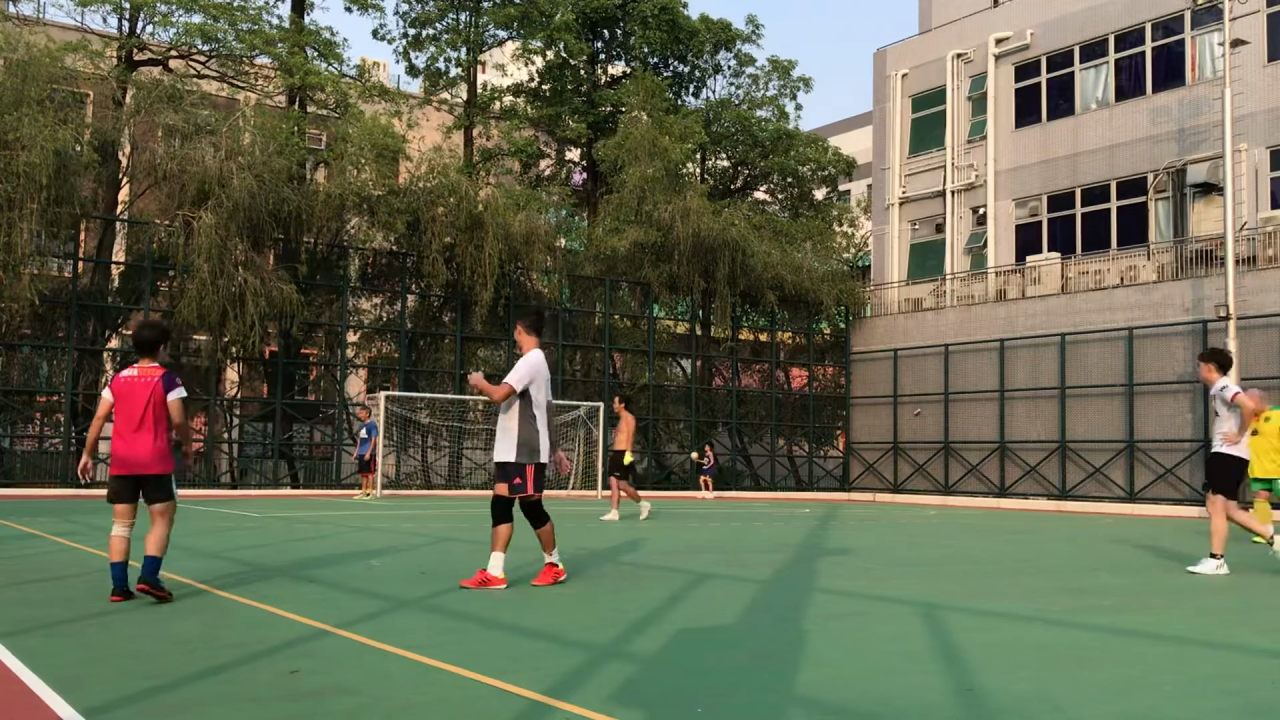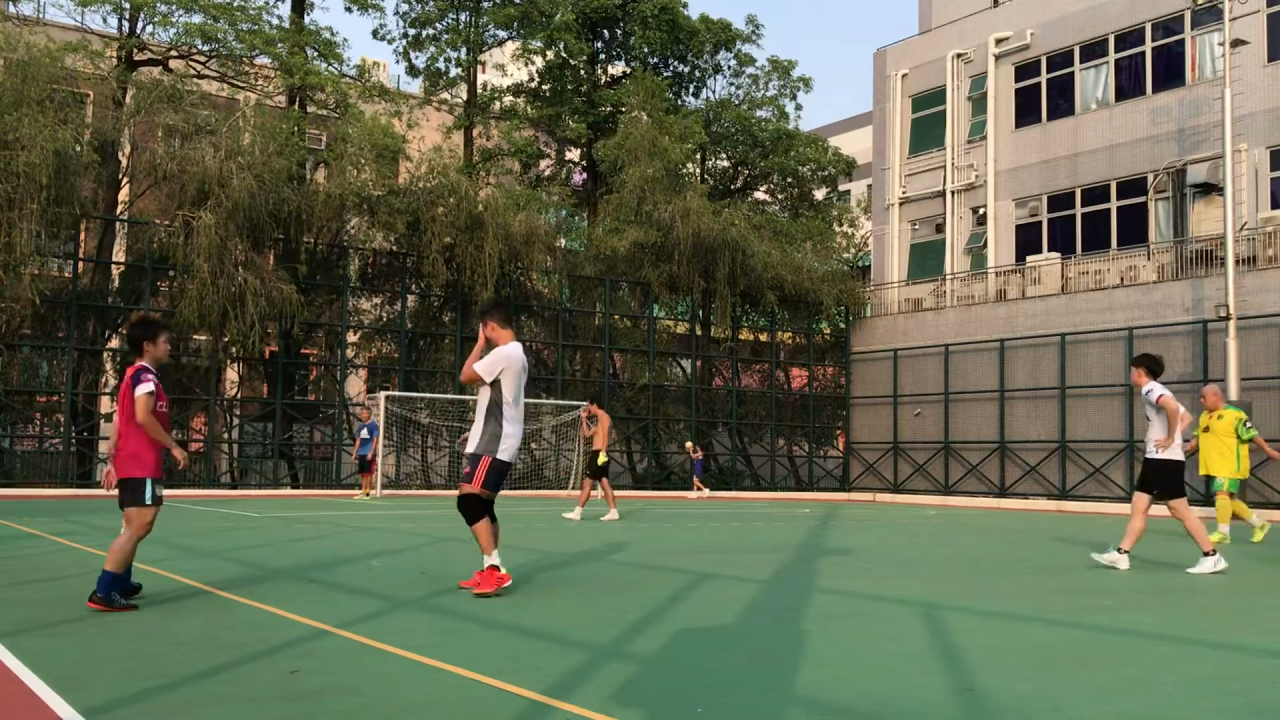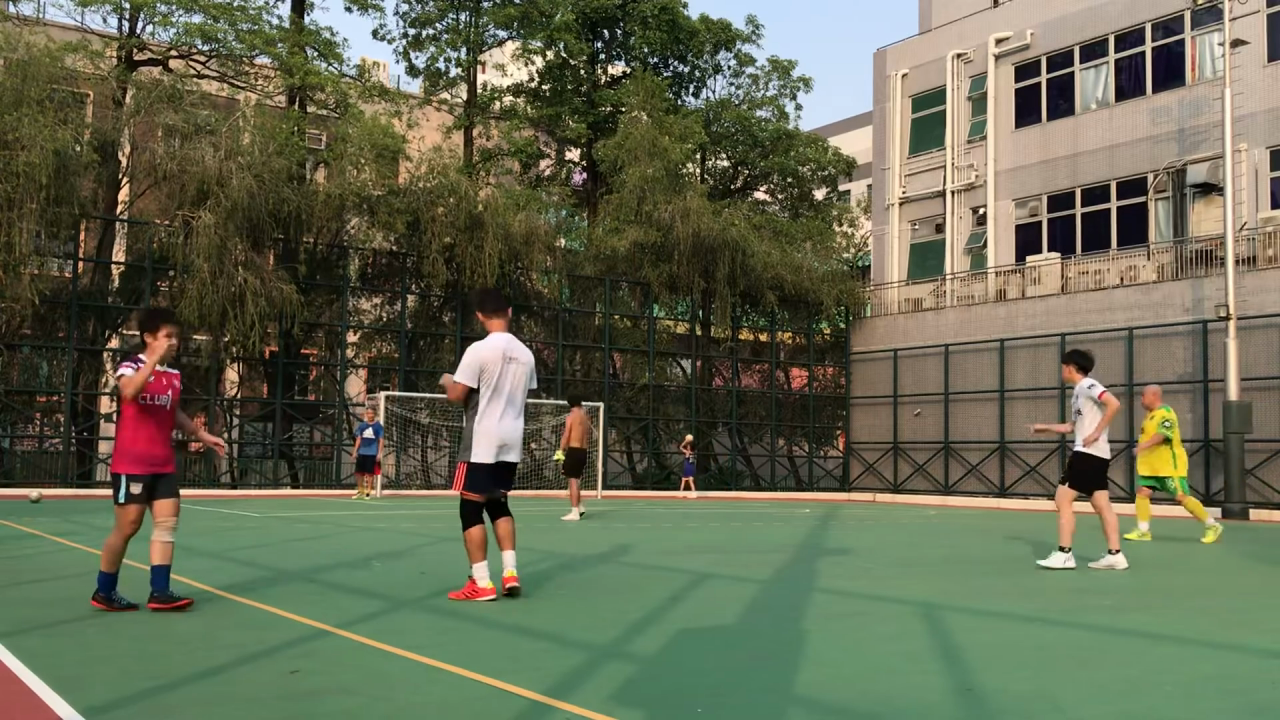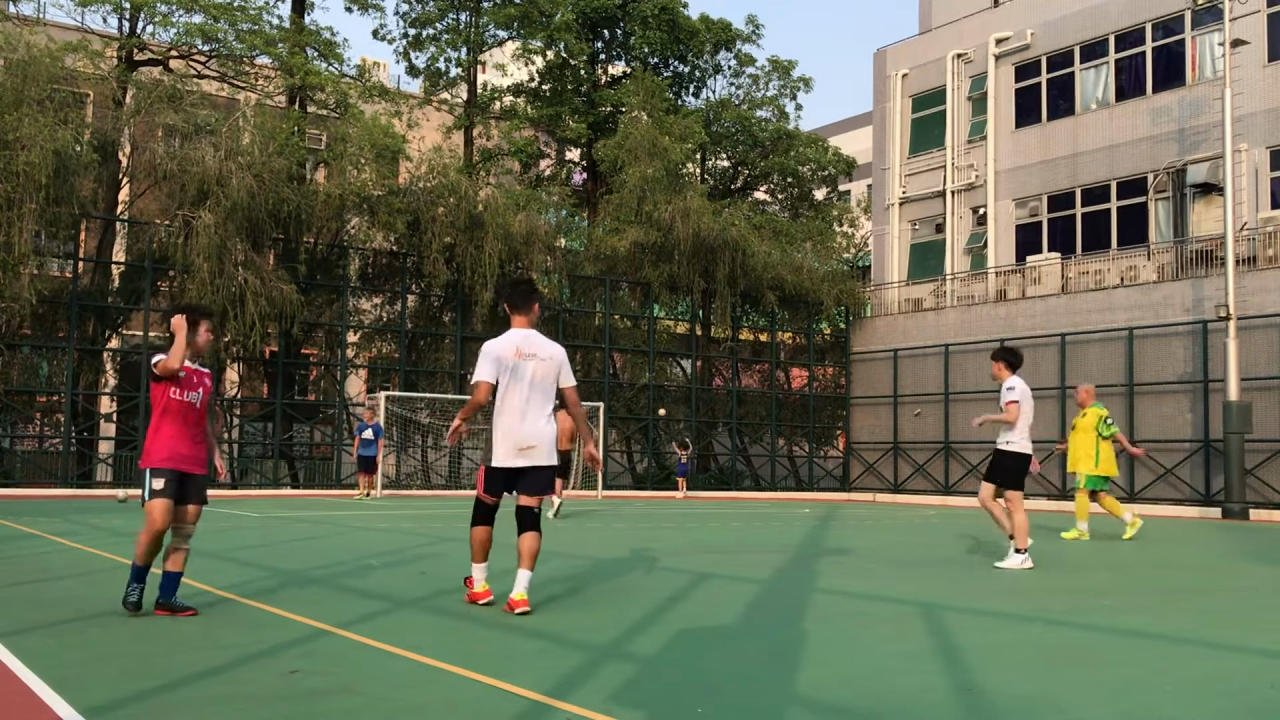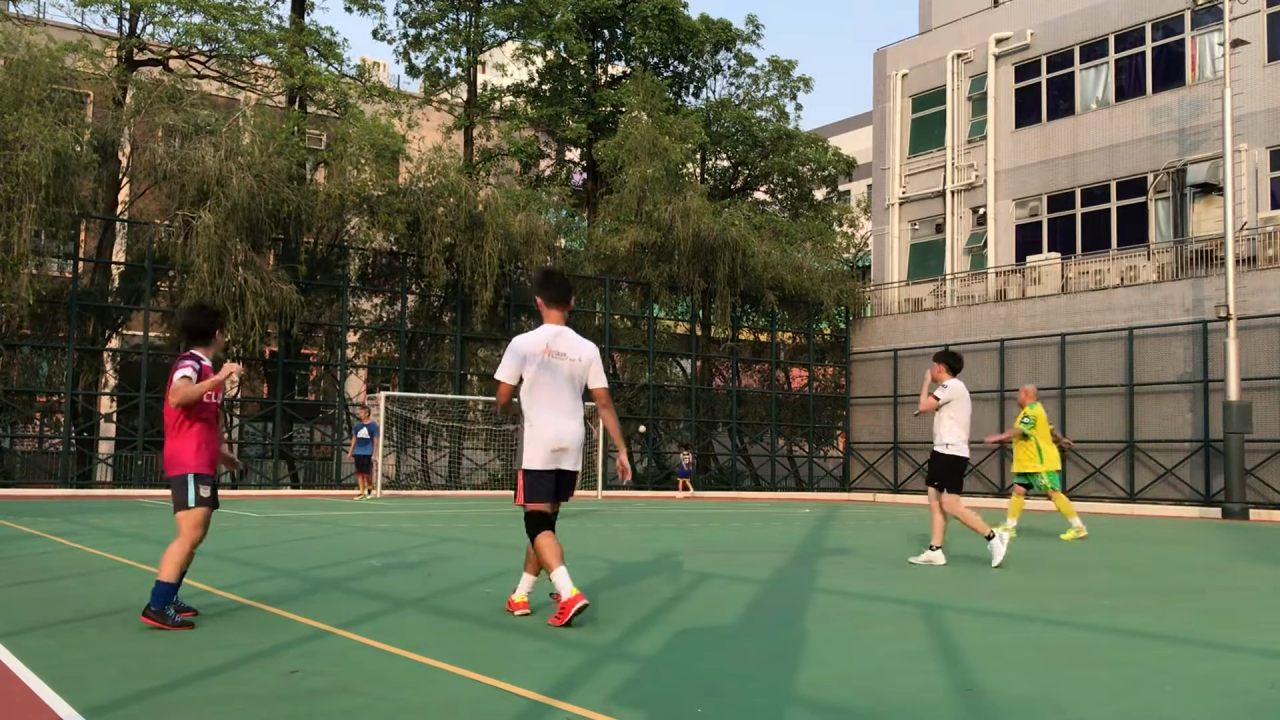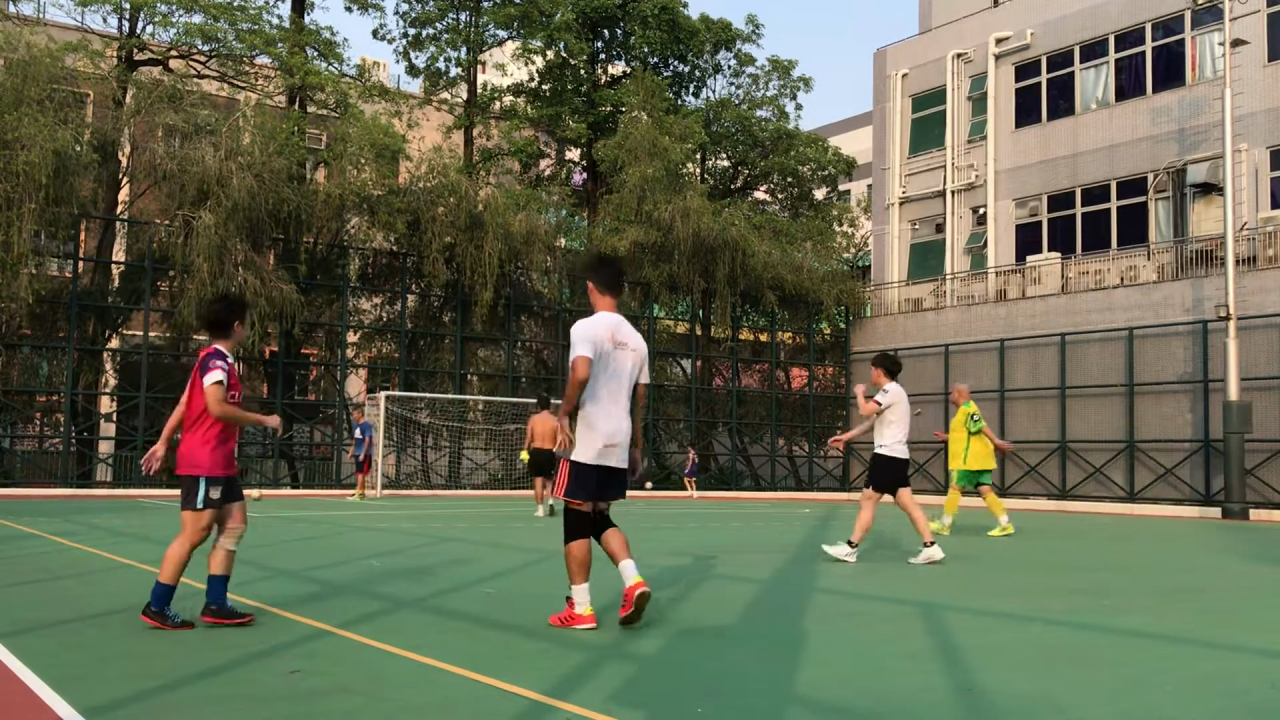
dt=0.4s
person 1, frame 1
left shoulder: (530, 361)
right shoulder: (534, 362)
left elbow: (499, 395)
right elbow: (548, 410)
left wrist: (479, 382)
right wrist: (555, 449)
left hip: (526, 450)
right hip: (511, 449)
left knee: (531, 506)
right knee: (499, 504)
left ankle: (554, 564)
right ankle: (494, 573)
person 1, frame 2
left shoulder: (504, 353)
right shoulder: (515, 355)
left elbow: (466, 377)
left wrist: (480, 344)
right wrist: (475, 430)
left hip: (493, 443)
right hip: (490, 442)
left knee: (467, 499)
right knee: (480, 504)
left ankle: (495, 570)
right ankle: (492, 569)
person 1, frame 3
left shoulder: (480, 349)
right shoulder: (526, 354)
left elbow: (456, 396)
left wrist: (447, 381)
left hip: (481, 443)
right hip: (511, 442)
left knee: (471, 509)
right knee: (499, 505)
left ankle: (482, 583)
right ankle: (510, 572)
person 1, frame 4
left shoulder: (494, 347)
right shoulder: (555, 351)
left elbow: (480, 397)
right elbow: (573, 402)
left wrist: (460, 417)
right wrist: (588, 442)
left hip: (505, 446)
right hip: (542, 447)
left knee: (483, 511)
right knee: (529, 515)
left ankle: (478, 584)
right ankle: (520, 592)
person 1, frame 5
left shoulder: (523, 343)
right shoulder: (587, 349)
left elbow: (502, 398)
right elbow: (605, 405)
left wrist: (512, 408)
right wrist: (621, 451)
left hip: (538, 446)
right hip: (571, 448)
left knee: (537, 522)
right knee: (545, 521)
left ankle: (569, 594)
right ankle: (521, 595)
person 1, frame 6
left shoulder: (587, 327)
right shoulder: (636, 340)
left elbow: (580, 373)
left wrist: (563, 415)
right wrist: (635, 447)
left hip: (587, 441)
right hip: (619, 443)
left knee: (577, 520)
right knee: (600, 519)
left ankle: (581, 608)
right ankle: (632, 581)
person 2, frame 1
left shoulder: (118, 379)
right shoulder: (168, 379)
left elbow: (99, 418)
right elbow: (178, 421)
left wrist: (87, 454)
right wrist: (187, 445)
left hip: (121, 462)
right hip: (156, 462)
left knee: (122, 524)
right knee: (162, 520)
left ankle: (119, 585)
right ankle: (149, 576)
person 2, frame 2
left shoulder: (132, 377)
right shoulder: (145, 376)
left elbow: (120, 424)
right elbow: (143, 418)
left wrist: (112, 462)
right wrist: (174, 447)
left hip: (127, 463)
right hip: (142, 465)
left knee: (132, 526)
right knee: (138, 528)
left ankle: (122, 583)
right ankle: (103, 592)
person 2, frame 3
left shoulder: (172, 375)
right shoulder: (131, 366)
right elbow: (129, 392)
left wrist: (204, 436)
right wrist: (155, 358)
left hip: (163, 463)
right hip: (131, 462)
left knee: (167, 523)
right knee: (127, 527)
left ankle: (160, 591)
right ankle: (104, 592)
person 2, frame 4
left shoulder: (207, 376)
right shoulder: (161, 362)
right elbow: (174, 365)
left wrist: (215, 453)
right wrist: (180, 333)
left hip: (195, 464)
right hip: (161, 458)
left knee: (185, 530)
right knee: (158, 524)
left ankle: (167, 598)
right ankle: (136, 581)
person 2, frame 5
left shoulder: (205, 370)
right shoulder: (190, 363)
right elbow: (176, 399)
left wrist: (221, 449)
right wrist: (219, 378)
left hip: (203, 464)
right hip: (187, 465)
left knee: (195, 534)
right knee: (190, 534)
left ankle: (168, 598)
right ankle: (157, 606)
person 2, frame 6
left shoulder: (217, 360)
right shoulder: (217, 360)
left elbow: (183, 404)
right elbow: (217, 408)
left wrist: (163, 443)
right wrist: (263, 420)
left hip: (219, 463)
right hip: (203, 463)
left knee: (234, 526)
right knee: (195, 534)
left ankle: (216, 604)
right ankle: (157, 606)
person 3, frame 1
left shoulder: (1223, 387)
right shoulder: (1220, 389)
left elbow: (1249, 406)
right elbow: (1251, 409)
left wrist: (1238, 435)
right wrist: (1238, 431)
left hip: (1227, 456)
right hip: (1223, 455)
left knee: (1216, 508)
right knee: (1229, 511)
left ankle: (1216, 560)
person 3, frame 2
left shoulder: (1150, 390)
right shoulder: (1156, 391)
left elbow: (1172, 406)
right elbow: (1185, 417)
left wrist: (1170, 439)
right wrist: (1176, 436)
left hip: (1165, 459)
right hip: (1155, 459)
left knee: (1181, 510)
right knee: (1137, 508)
left ankle: (1212, 557)
right ankle: (1122, 554)
person 3, frame 3
left shoulder: (1088, 385)
right shoulder: (1080, 390)
left elbow: (1114, 404)
right elbow: (1074, 426)
left wrist: (1097, 434)
right wrist: (1046, 427)
left hip: (1088, 454)
right hip: (1094, 455)
left knee: (1062, 501)
right knee: (1102, 506)
left ankle: (1064, 554)
right ankle: (1115, 555)
person 3, frame 4
left shoulder: (1013, 385)
right shoulder: (1014, 385)
left elbow: (1011, 417)
right elbow: (1023, 421)
left wrist: (984, 418)
right wrist: (1029, 455)
left hip: (1015, 452)
right hip: (1008, 451)
left knee: (1014, 505)
right knee: (985, 497)
left ankle: (1021, 554)
right ankle: (1016, 540)
person 3, frame 5
left shoulder: (951, 386)
right shoulder: (953, 388)
left elbow: (923, 406)
left wrist: (926, 383)
left hip: (950, 454)
right hip: (944, 453)
left knee: (951, 506)
right knee: (935, 503)
left ankle: (994, 538)
right ankle: (935, 551)
person 3, frame 6
left shoulder: (890, 391)
right shoulder: (891, 392)
left elbow: (865, 412)
right elbow: (871, 422)
left wrist: (859, 393)
right wrist: (846, 437)
left hip: (887, 455)
right hip: (897, 457)
left knee: (867, 502)
right knee: (908, 503)
left ankle: (850, 548)
right ankle: (930, 547)
